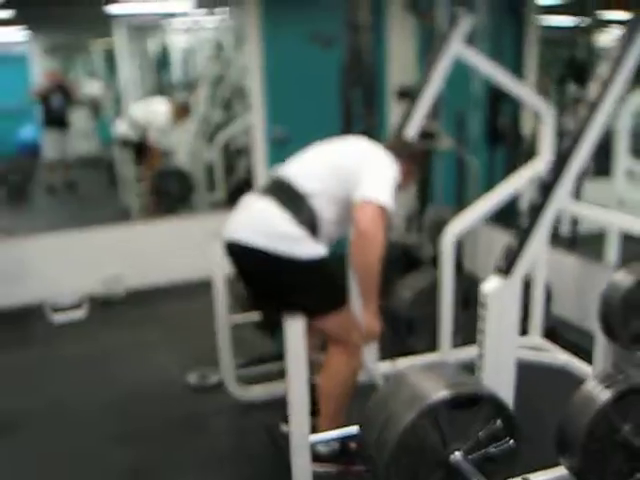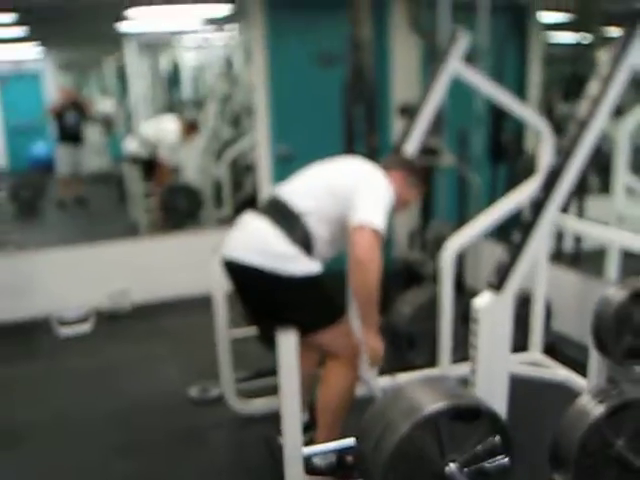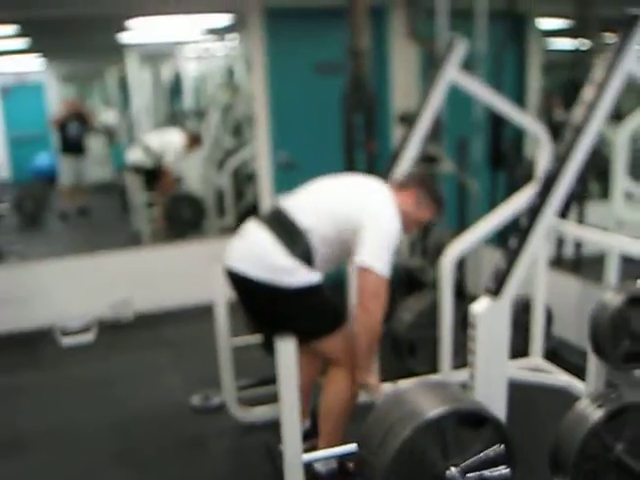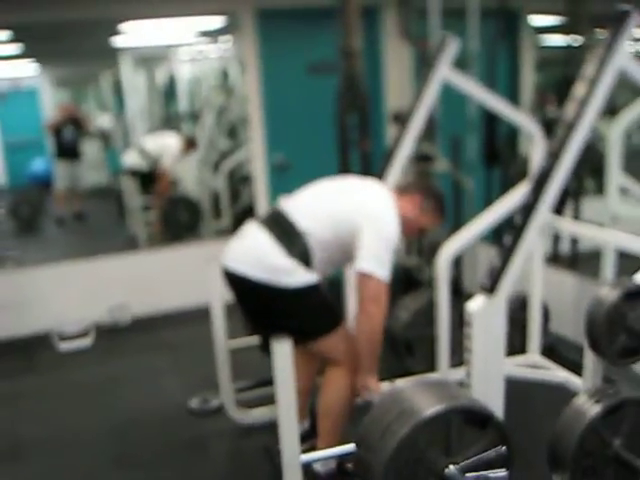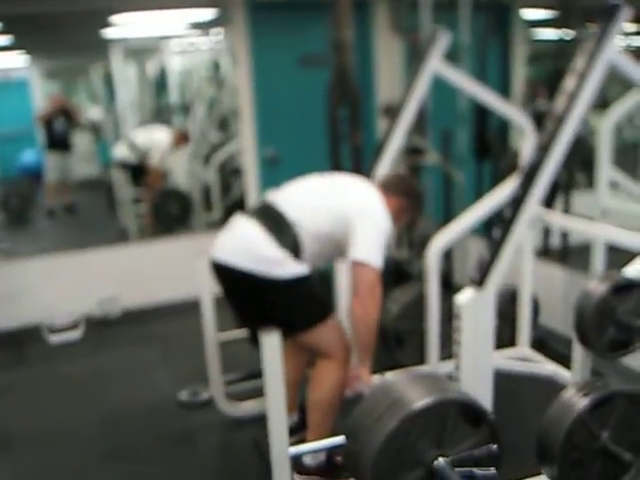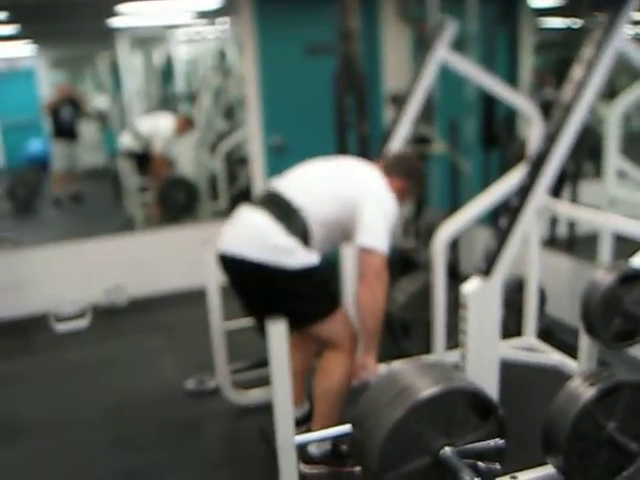
dt=0.3s
person 1, frame 1
left shoulder: (354, 151)
right shoulder: (382, 163)
right elbow: (368, 229)
right wrist: (370, 311)
left hip: (240, 231)
right hip: (281, 242)
left knee: (307, 321)
right knee: (346, 340)
right ankle: (327, 447)
person 1, frame 2
left shoulder: (352, 171)
right shoulder: (377, 184)
right elbow: (364, 255)
right wrist: (372, 332)
left hip: (239, 249)
right hip: (277, 260)
left knee: (307, 337)
right knee: (344, 353)
right ankle: (323, 459)
person 1, frame 3
left shoulder: (368, 188)
right shoulder: (384, 216)
right elbow: (370, 300)
right wrist: (365, 371)
left hip: (243, 255)
right hip: (274, 269)
left knee: (312, 342)
right knee: (344, 359)
left ankle: (299, 432)
person 1, frame 4
left shoulder: (367, 191)
right shoulder: (384, 220)
right elbow: (371, 305)
right wrist: (368, 376)
left hip: (240, 256)
right hip: (272, 271)
left knee: (308, 343)
right knee: (344, 359)
person 1, frame 5
left shoulder: (349, 186)
right shoulder: (374, 213)
right elbow: (366, 294)
right wrist: (363, 366)
left hip: (227, 251)
right hip: (263, 263)
left knee: (296, 337)
right knee: (333, 351)
left ankle: (286, 429)
person 1, frame 6
left shoulder: (347, 169)
right shoulder: (380, 196)
right elbow: (372, 278)
right wrist: (369, 354)
left hip: (233, 243)
right hip: (274, 254)
left knee: (304, 329)
right knee: (341, 341)
left ankle: (295, 418)
right ankle: (319, 449)
